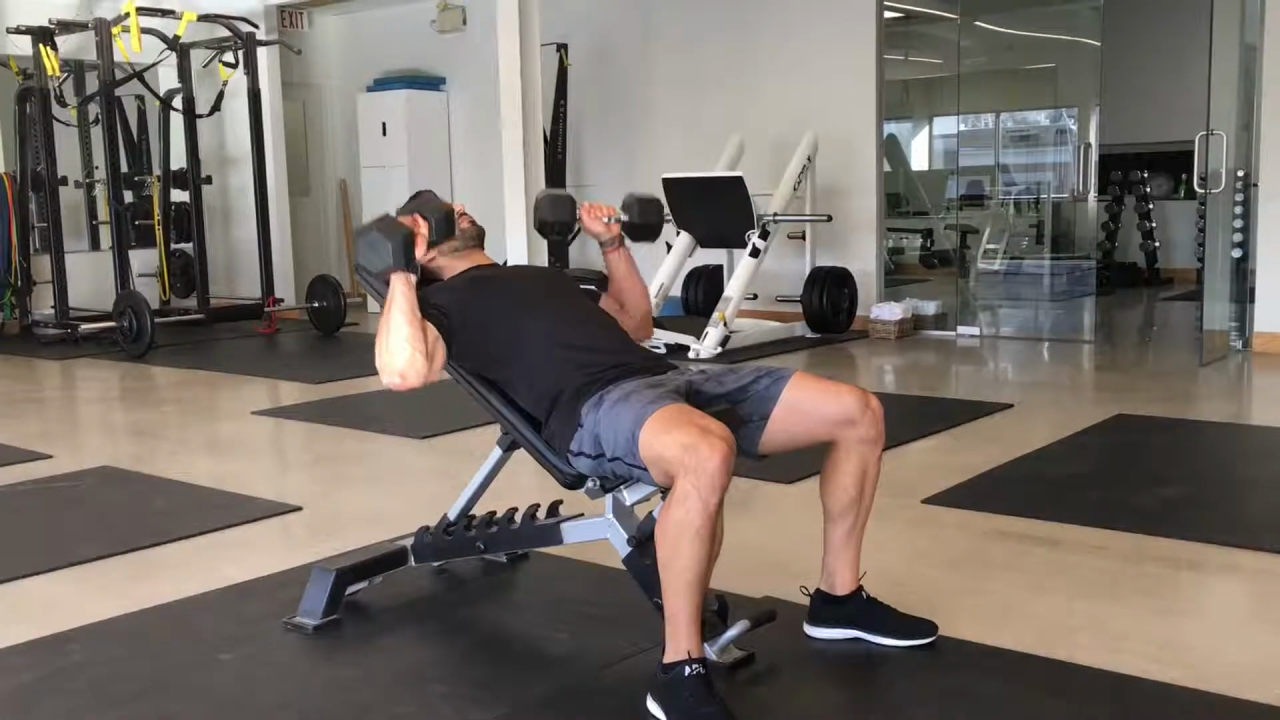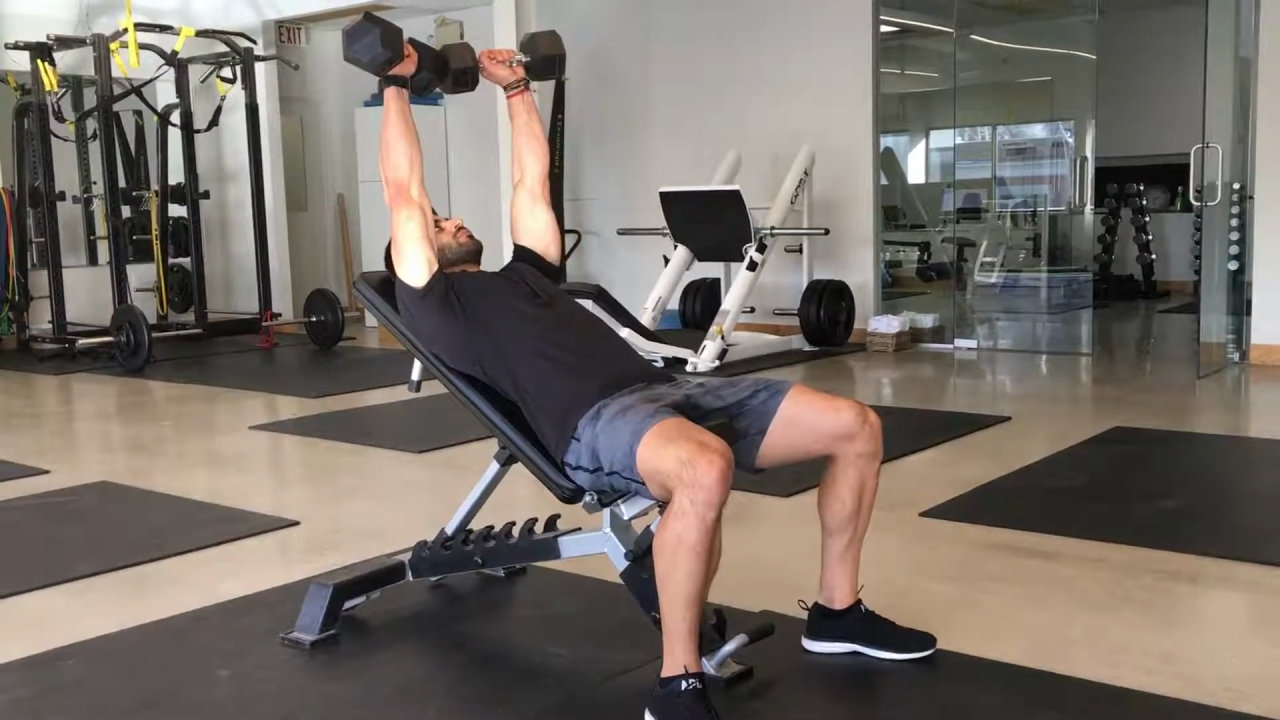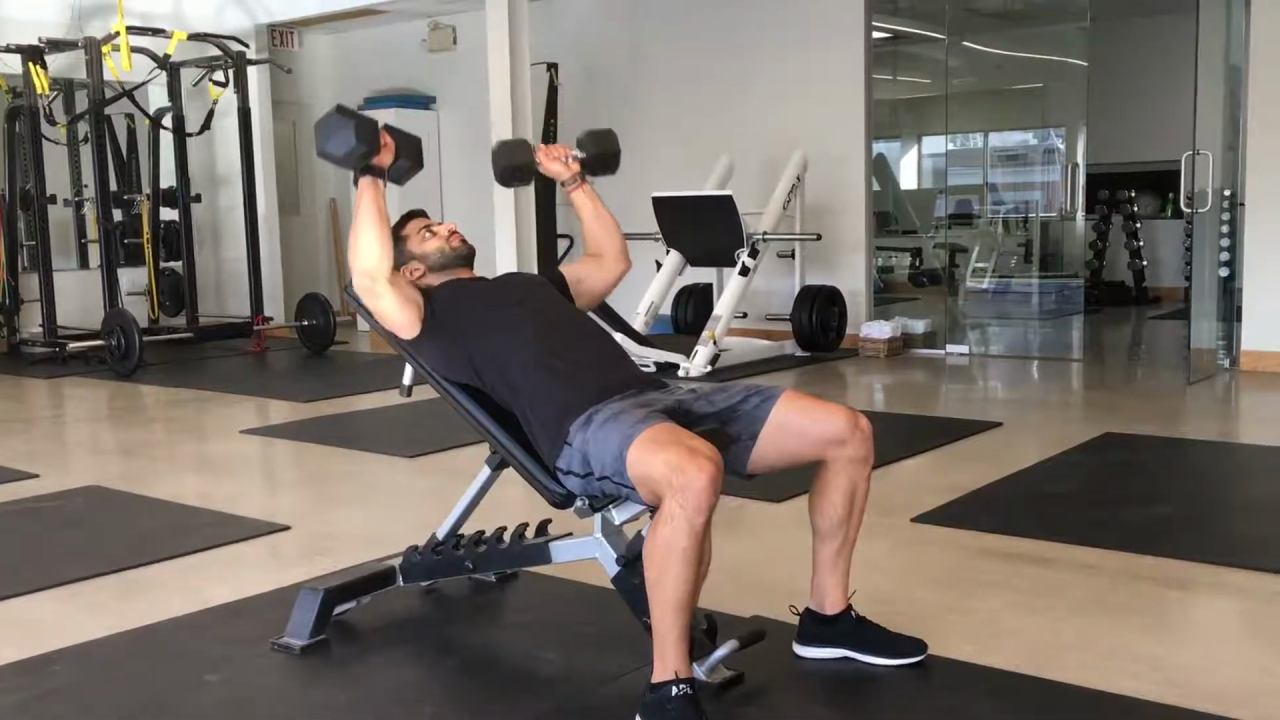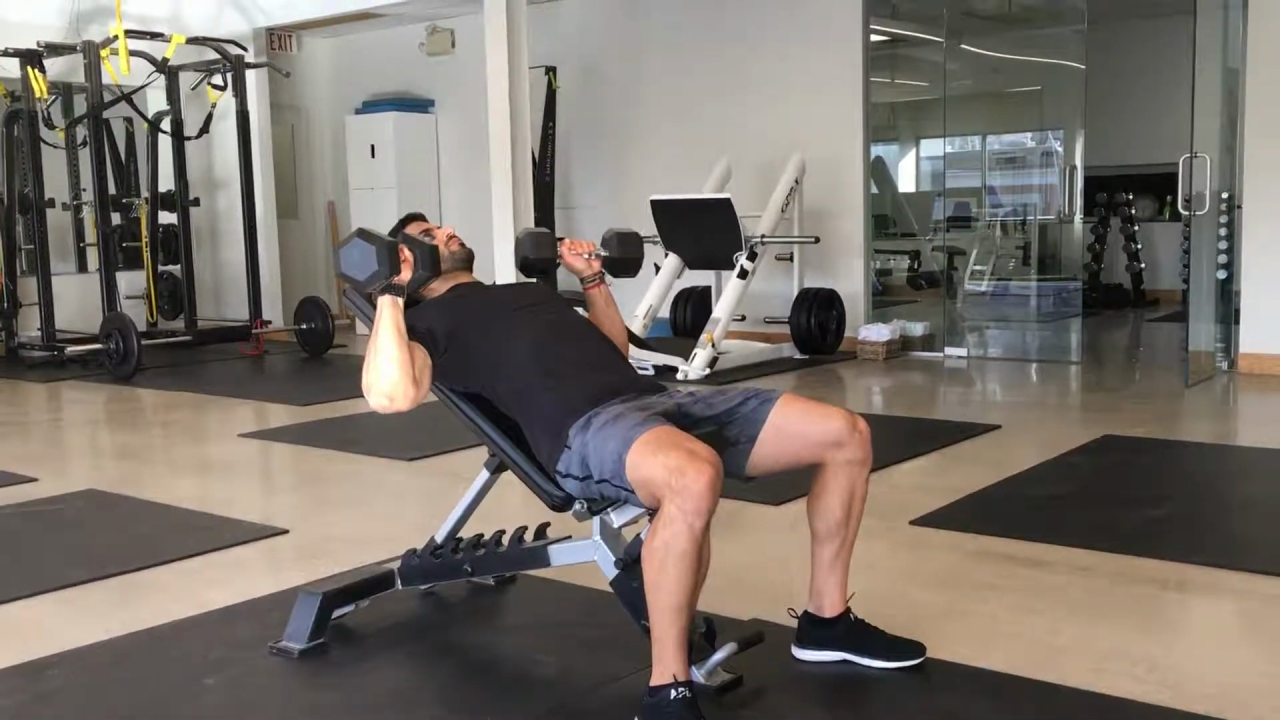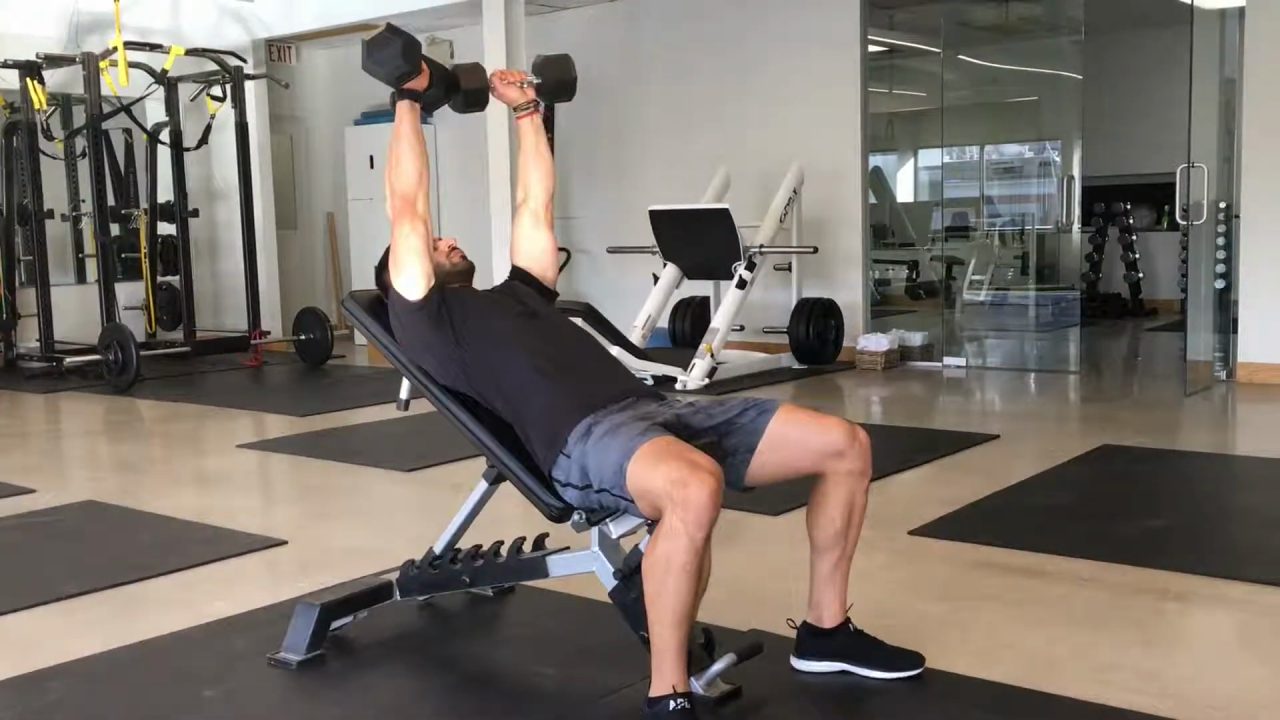
dt=1s
person 1, frame 1
left shoulder: (537, 275)
right shoulder: (447, 303)
left elbow: (636, 323)
right elbow: (403, 373)
left wrist: (613, 243)
right wrist: (403, 267)
left hip: (660, 374)
right hip: (593, 408)
left knee: (857, 411)
right knee: (706, 453)
left ankle: (838, 598)
right ankle: (680, 672)
person 1, frame 2
left shoulder: (526, 271)
right shoulder: (436, 303)
left elbow: (531, 179)
right elbow: (403, 193)
left wrist: (516, 88)
right wrist: (397, 84)
left hip: (662, 388)
right hip: (592, 421)
left knee: (857, 427)
right knee: (706, 469)
left ankle: (837, 611)
person 1, frame 3
left shoulder: (523, 283)
right shoulder: (432, 310)
left elbow: (611, 260)
right elbow: (374, 286)
left wrist: (572, 181)
right wrist: (370, 178)
left hip: (658, 394)
right hip: (587, 426)
left knee: (847, 432)
right knee: (694, 476)
left ankle: (827, 618)
person 1, frame 4
left shoulder: (525, 290)
right shoulder: (432, 321)
right elbow: (389, 396)
left wrist: (592, 279)
right wrist: (390, 293)
left hip: (654, 399)
right hip: (585, 428)
left knee: (846, 435)
right knee: (694, 479)
left ankle: (826, 621)
person 1, frame 5
left shoulder: (517, 292)
right shoulder: (428, 320)
left elbow: (535, 203)
right elbow: (406, 212)
left wrist: (524, 110)
right wrist: (409, 102)
left hip: (654, 408)
right hip: (583, 439)
left knee: (844, 445)
right knee: (695, 491)
left ankle: (825, 630)
